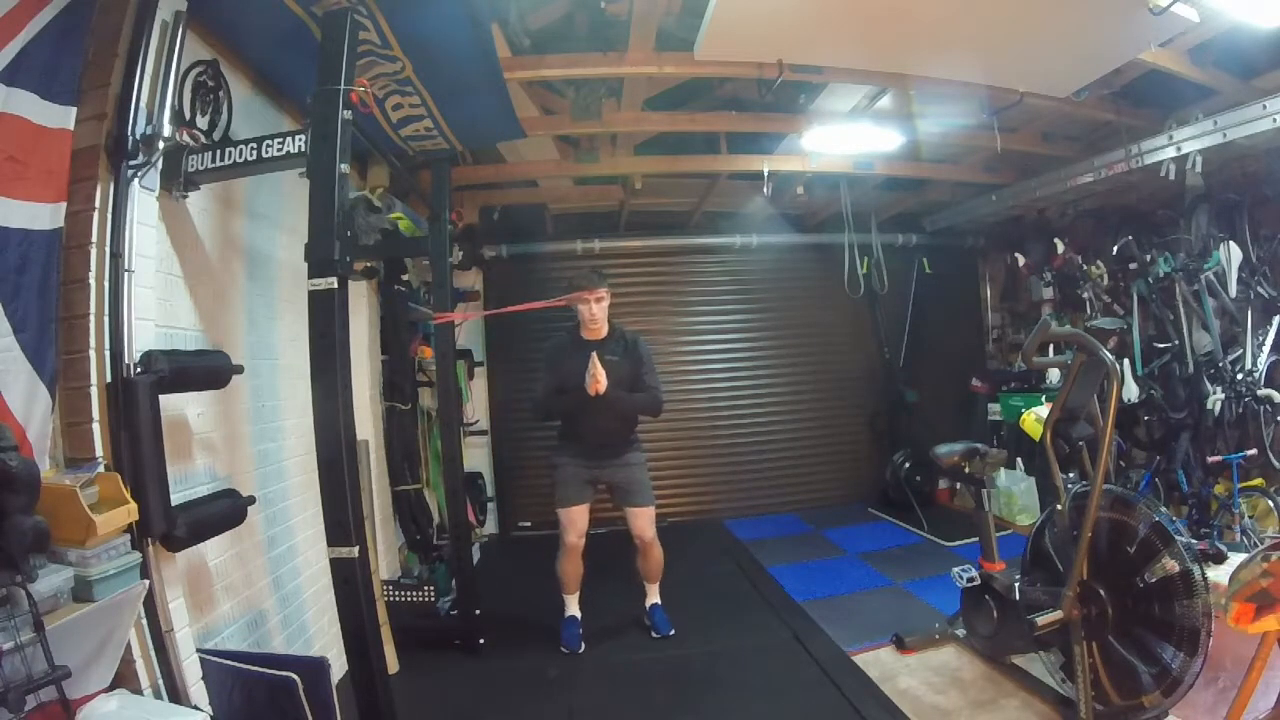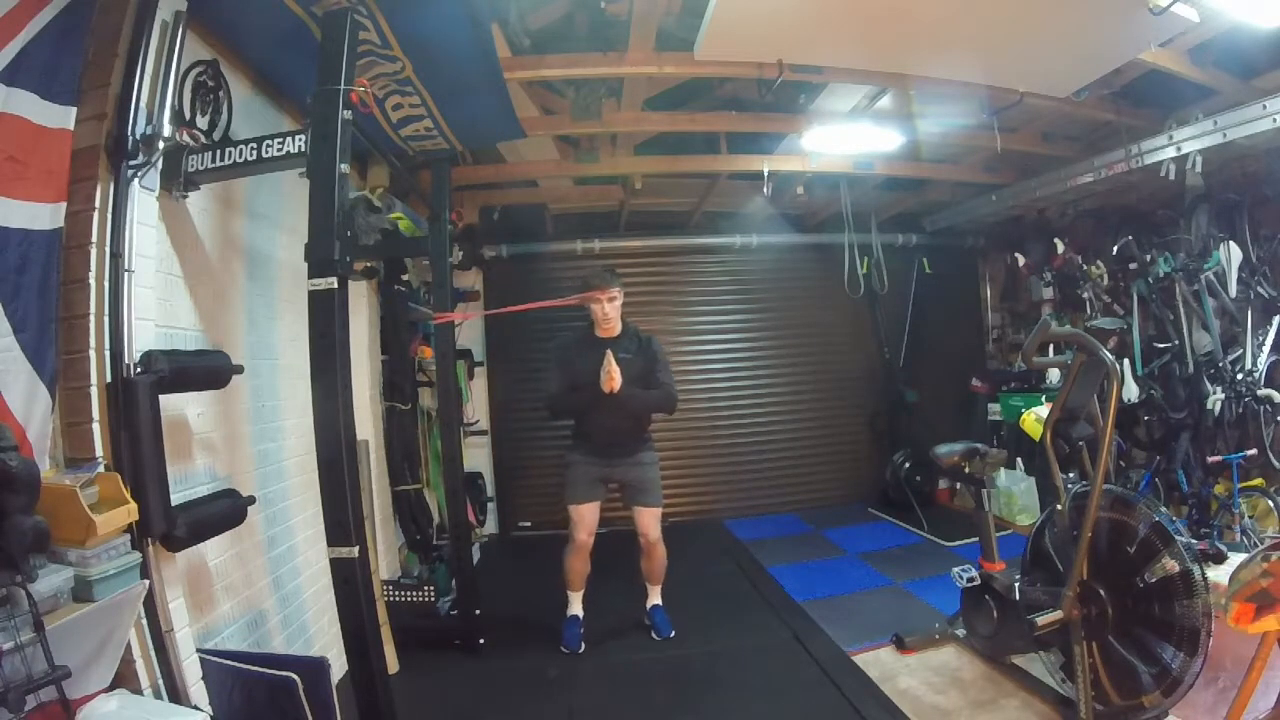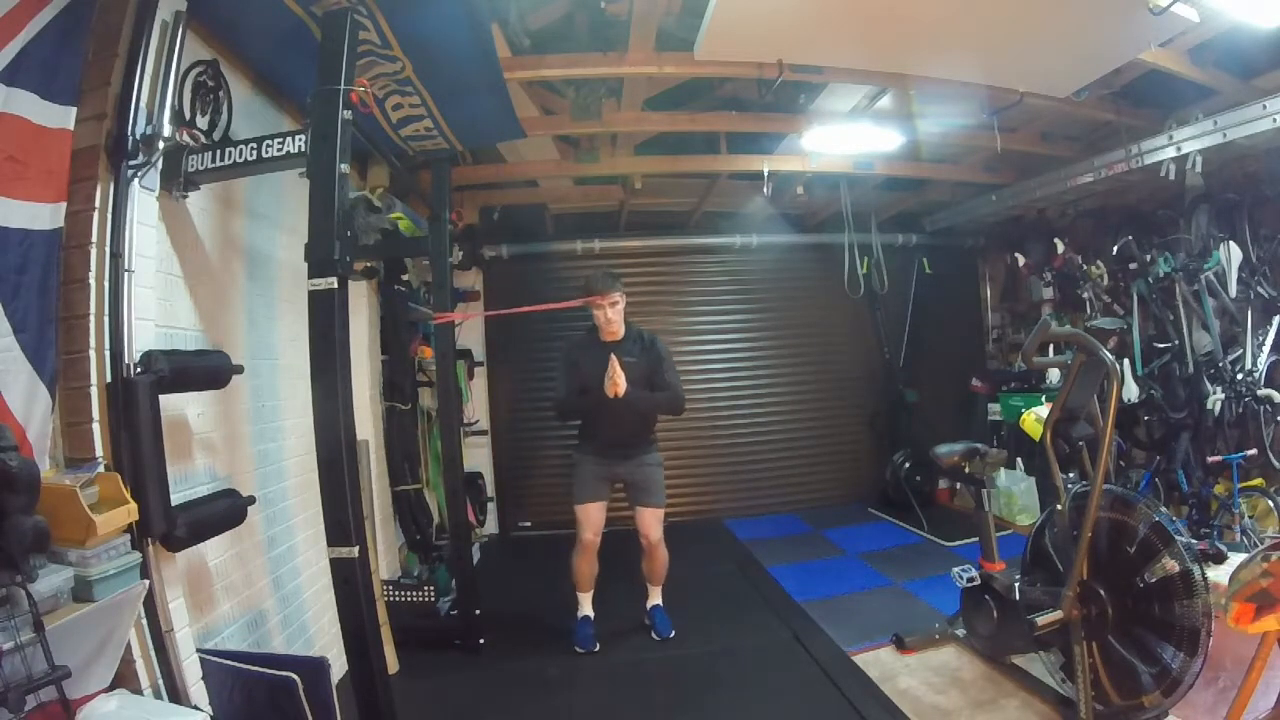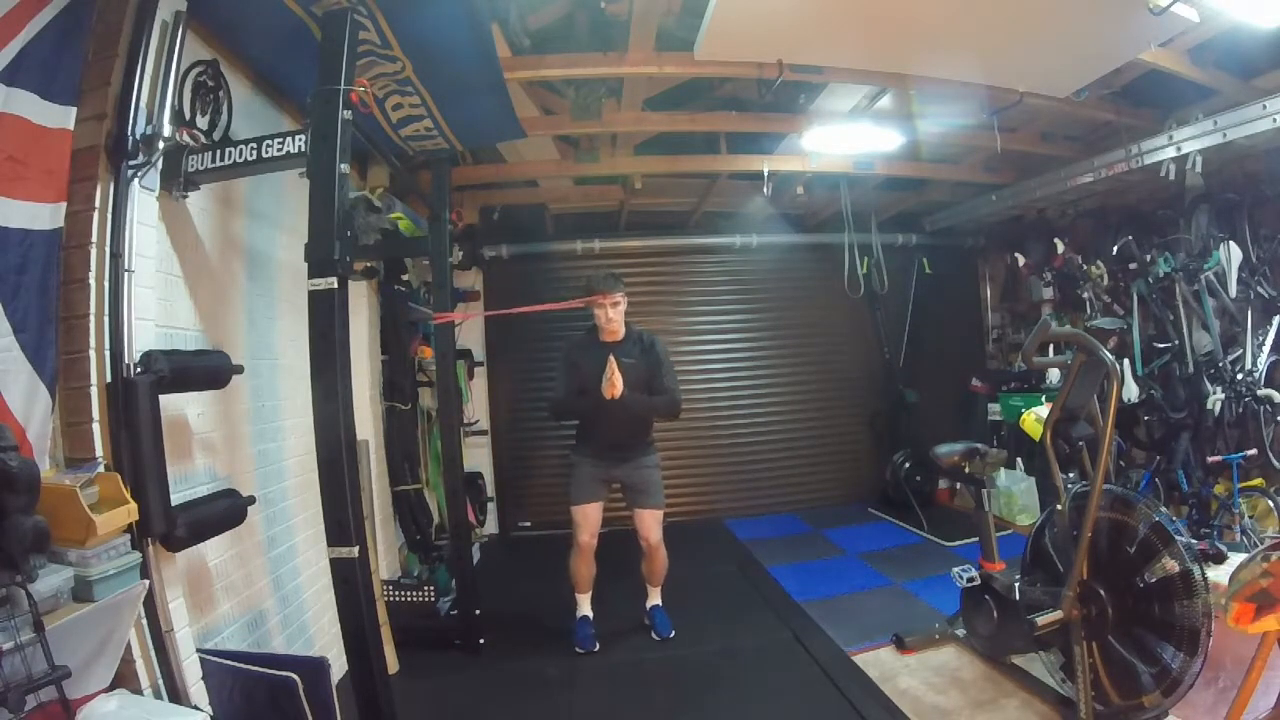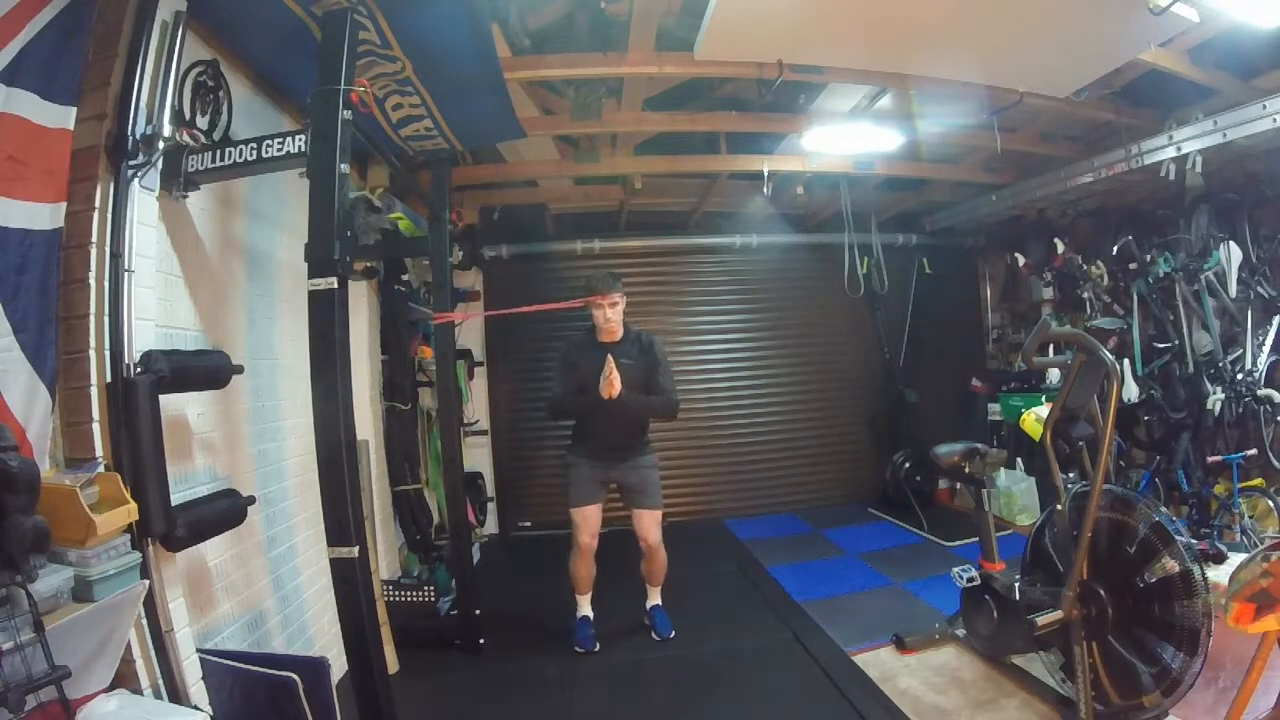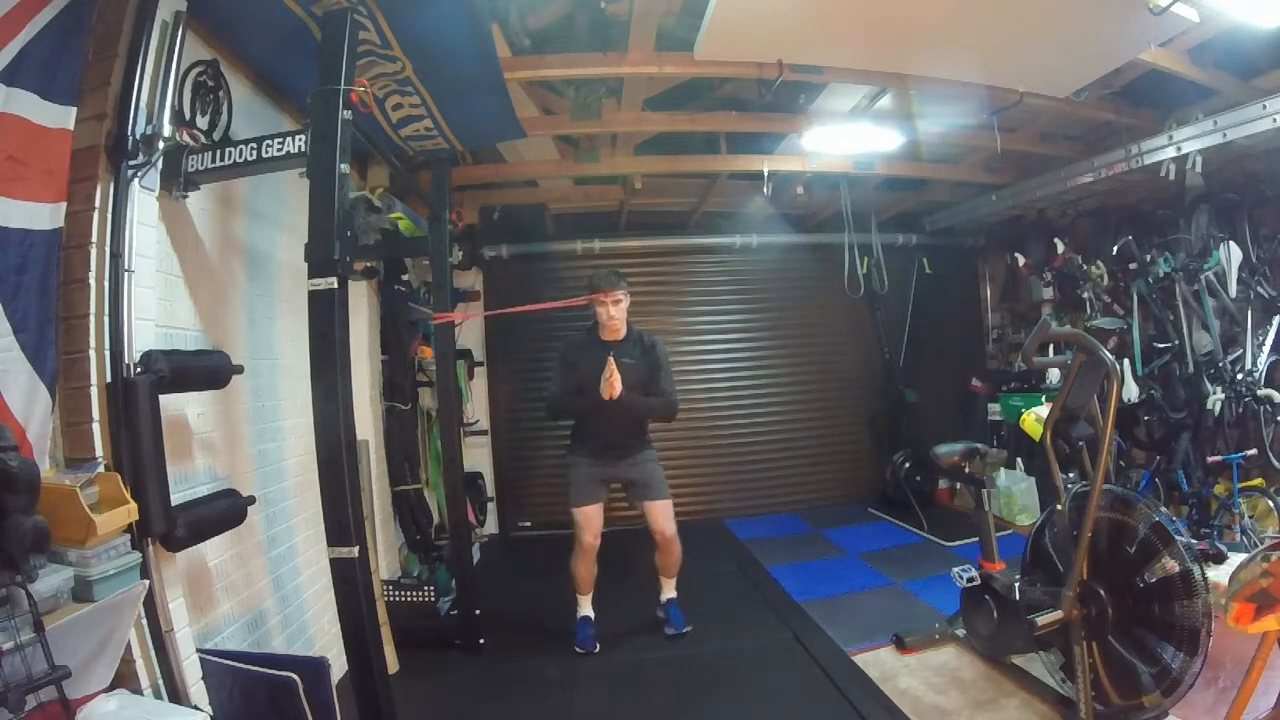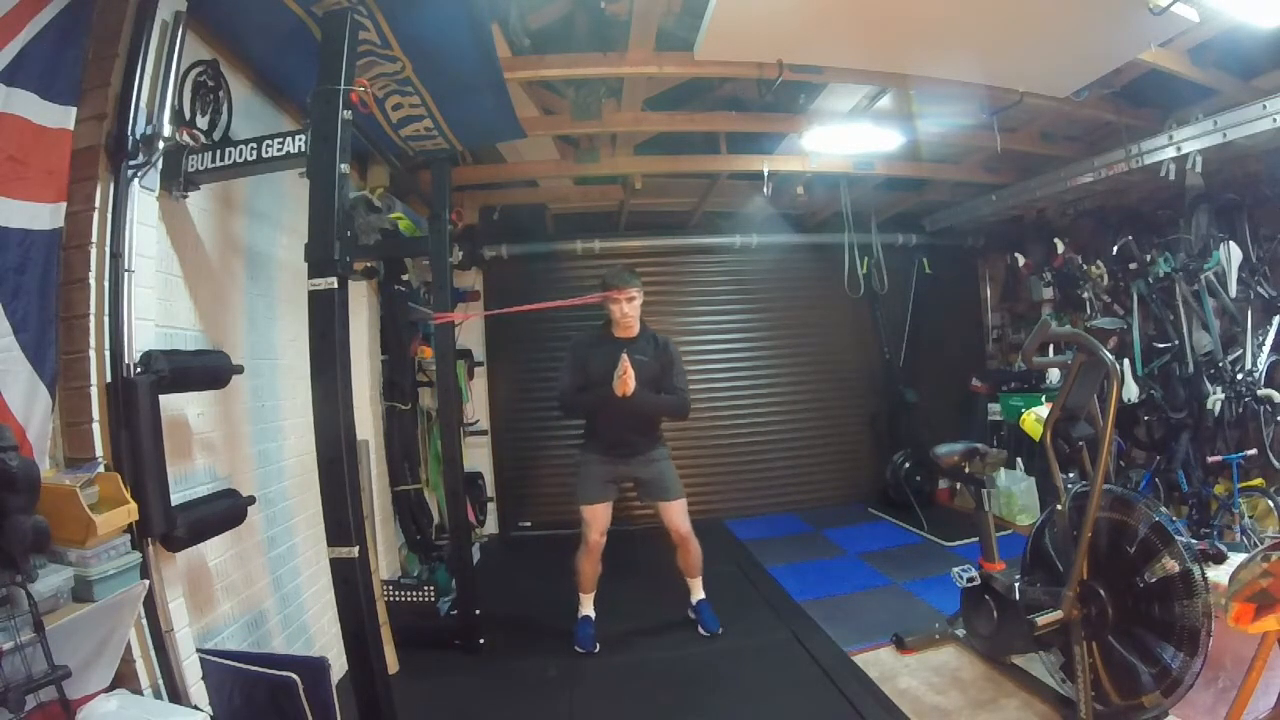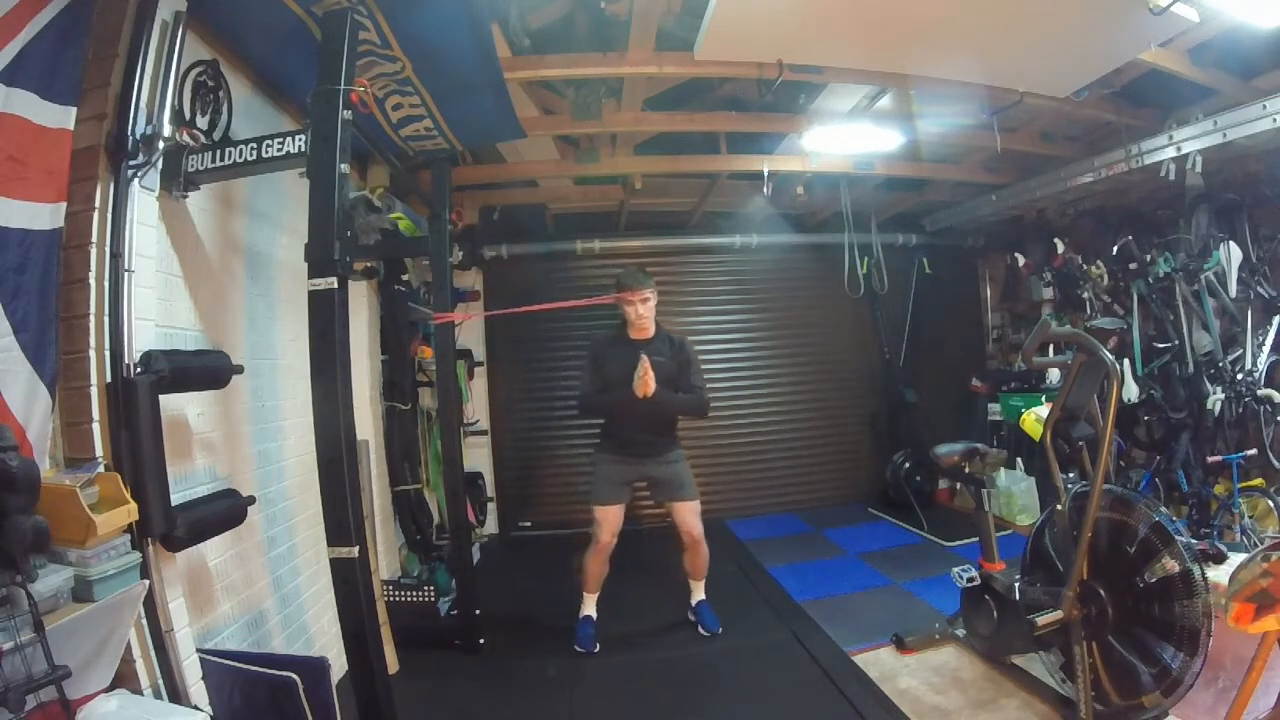
dt=0.2s
person 1, frame 1
left shoulder: (632, 346)
right shoulder: (559, 350)
left elbow: (654, 403)
right elbow: (545, 407)
left wrist: (608, 391)
right wrist: (583, 393)
left hip: (624, 456)
right hip: (574, 459)
left knee: (646, 537)
right knee: (572, 542)
left ankle: (653, 604)
right ankle: (572, 614)
person 1, frame 2
left shoulder: (645, 344)
right shoulder: (570, 347)
left elbow: (668, 400)
right elbow: (556, 405)
left wrist: (623, 389)
right wrist: (597, 389)
left hip: (637, 454)
right hip: (587, 456)
left knee: (651, 537)
right knee: (581, 539)
left ankle: (654, 604)
right ankle: (574, 613)
person 1, frame 3
left shoulder: (650, 346)
right shoulder: (578, 351)
left elbow: (675, 401)
right elbow: (564, 409)
left wrist: (627, 393)
right wrist: (603, 394)
left hip: (641, 455)
right hip: (592, 457)
left knee: (653, 538)
right knee: (588, 539)
left ankle: (654, 605)
right ankle: (585, 614)
person 1, frame 4
left shoulder: (649, 347)
right shoulder: (577, 351)
left elbow: (672, 405)
right elbow: (560, 410)
left wrist: (625, 395)
right wrist: (599, 396)
left hip: (639, 457)
right hip: (590, 458)
left knee: (652, 540)
right knee: (584, 541)
left ankle: (654, 604)
right ankle: (584, 613)
person 1, frame 5
left shoulder: (647, 347)
right shoulder: (575, 351)
left elbow: (669, 406)
right elbow: (557, 408)
left wrist: (622, 395)
right wrist: (597, 395)
left hip: (636, 458)
right hip: (587, 459)
left knee: (651, 541)
right knee: (584, 543)
left ankle: (654, 605)
right ankle: (584, 614)
person 1, frame 6
left shoulder: (649, 348)
right shoulder: (575, 350)
left elbow: (668, 408)
right elbow: (556, 407)
left wrist: (622, 396)
right wrist: (597, 396)
left hip: (637, 454)
right hip: (588, 458)
left knee: (666, 533)
right knee: (587, 542)
left ankle: (668, 599)
right ankle: (585, 614)
person 1, frame 7
left shoulder: (661, 347)
right shoulder: (585, 346)
left elbow: (681, 406)
right elbow: (567, 403)
left wrist: (635, 393)
right wrist: (610, 392)
left hip: (650, 453)
right hip: (599, 456)
left knee: (682, 532)
right knee: (593, 540)
left ankle: (698, 601)
right ankle: (586, 613)
person 1, frame 8
left shoulder: (677, 347)
right shoulder: (603, 348)
left elbow: (700, 405)
right elbow: (586, 405)
left wrist: (656, 393)
right wrist: (630, 392)
left hip: (665, 454)
right hip: (615, 457)
left knee: (693, 534)
right knee: (603, 540)
left ankle: (699, 601)
right ankle: (588, 613)
